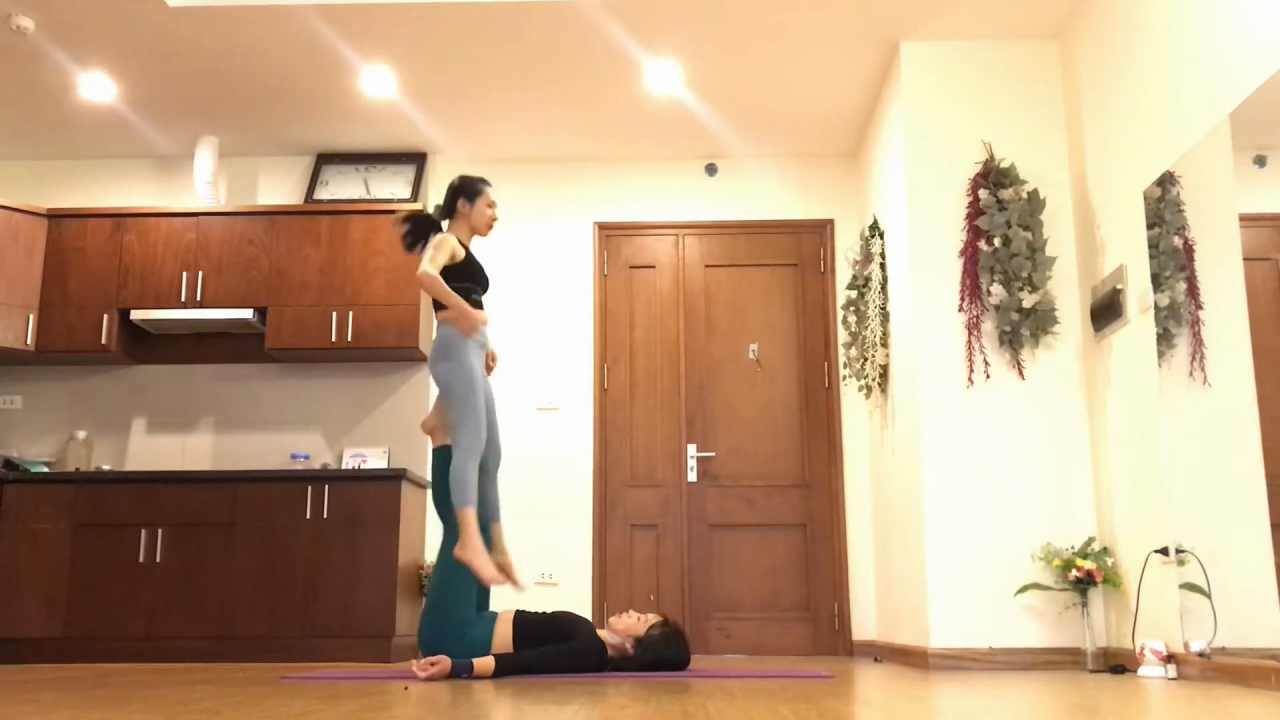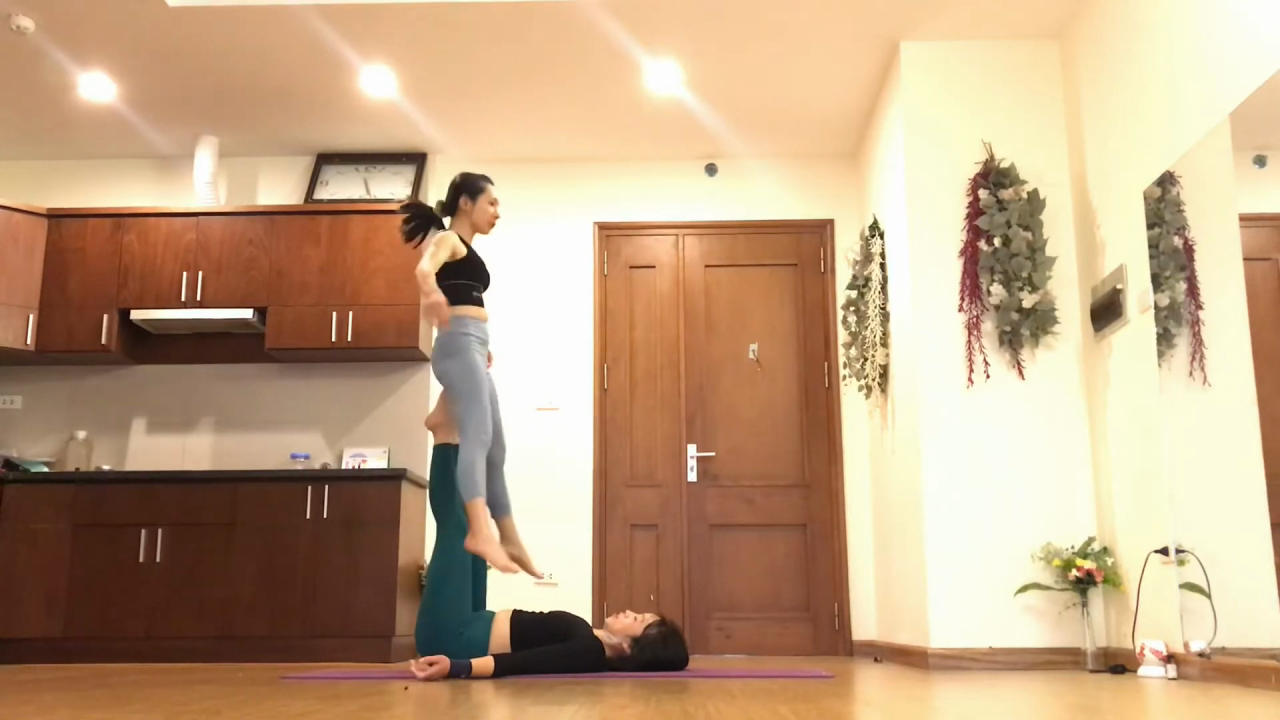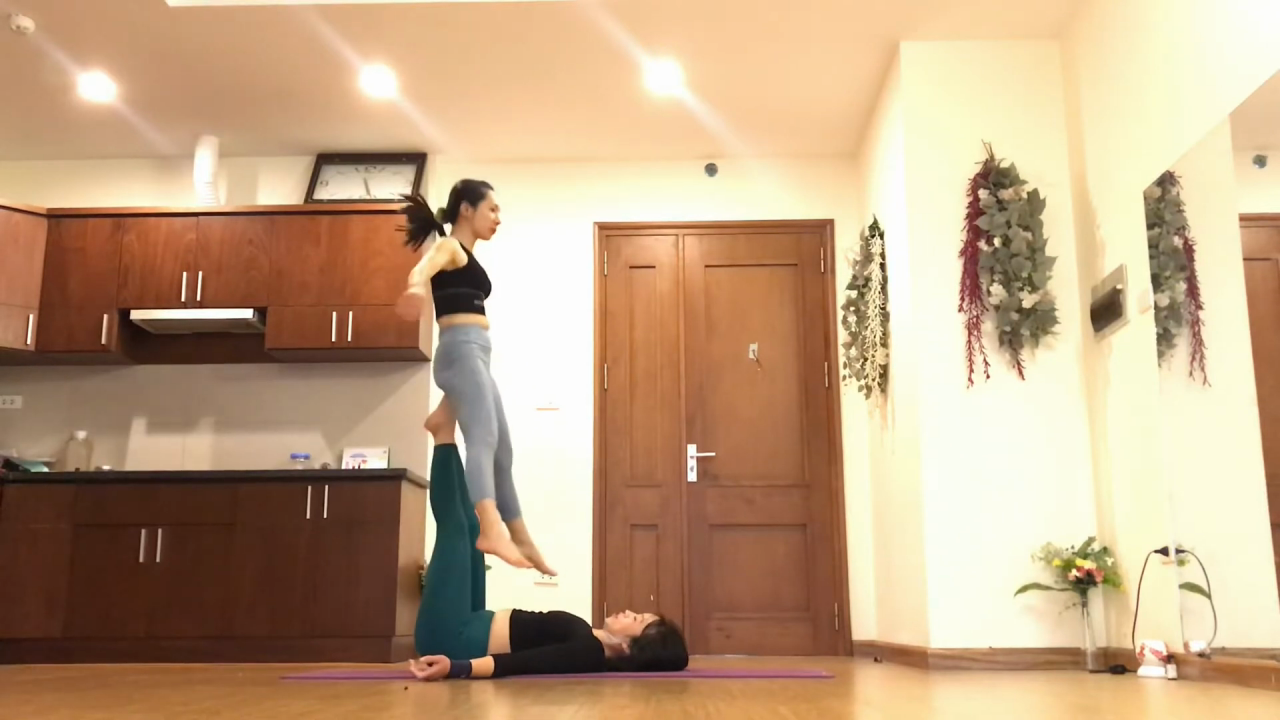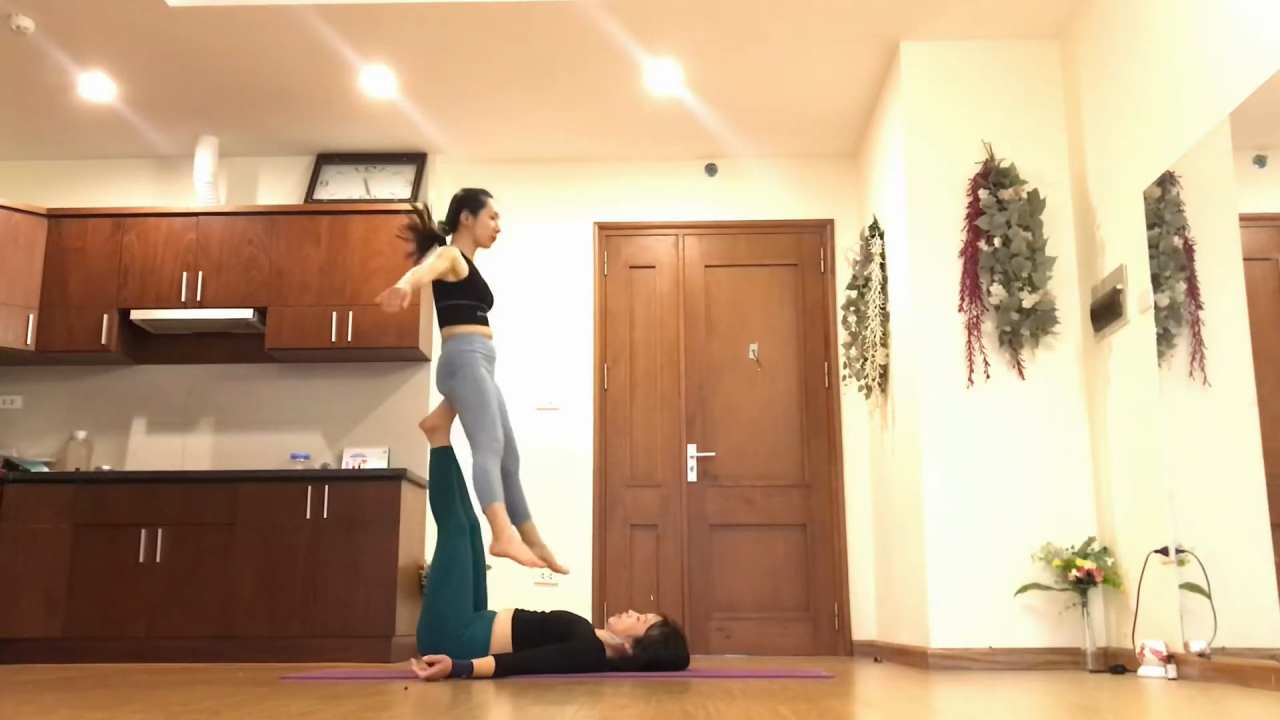
dt=0.1s
person 1, frame 1
left shoulder: (464, 251)
right shoulder: (445, 241)
right elbow: (425, 274)
left wrist: (484, 343)
right wrist: (462, 309)
left hip: (469, 353)
right hip: (456, 349)
left knee: (490, 453)
right knee: (471, 442)
left ankle: (496, 547)
right ankle: (470, 538)
person 1, frame 2
left shoulder: (466, 248)
right shoulder: (448, 239)
right elbow: (426, 267)
right wrist: (434, 293)
left hip: (472, 348)
right hip: (459, 345)
left knee: (494, 449)
right knee: (478, 437)
left ankle: (509, 540)
right ankle: (480, 530)
person 1, frame 3
left shoulder: (466, 256)
right shoulder: (448, 247)
right elbow: (422, 270)
right wrist: (416, 287)
left hip: (474, 355)
right hip: (461, 351)
left knee: (501, 453)
right knee: (484, 439)
left ankle: (521, 540)
right ankle: (492, 531)
person 1, frame 4
left shoulder: (467, 265)
right shoulder: (448, 256)
right elbow: (422, 271)
right wrist: (405, 286)
left hip: (480, 364)
right hip: (465, 360)
left knee: (508, 458)
right knee: (490, 446)
left ankle: (531, 540)
right ankle: (505, 535)
person 2, frame 1
left shoulder: (590, 651)
right shoulder: (593, 643)
left elbow: (518, 664)
left wrist: (458, 666)
left hip: (454, 641)
left knee: (462, 531)
left ankle: (442, 435)
person 2, frame 2
left shoulder: (588, 653)
right shoulder: (589, 641)
left elbow: (518, 664)
left wrist: (456, 667)
left hip: (451, 642)
right hip: (462, 639)
left knee: (455, 528)
left ankle: (445, 433)
person 2, frame 3
left shoulder: (588, 653)
right shoulder: (588, 642)
left elbow: (517, 665)
left wrist: (455, 667)
left hip: (452, 642)
right hip: (466, 634)
left knee: (455, 528)
left ankle: (445, 434)
right ankle: (445, 432)
person 2, frame 4
left shoulder: (590, 652)
right shoulder: (591, 642)
left elbow: (518, 665)
left wrist: (458, 667)
left hip: (454, 643)
right hip: (466, 636)
left knee: (455, 528)
left ankle: (440, 434)
right ankle: (440, 434)
